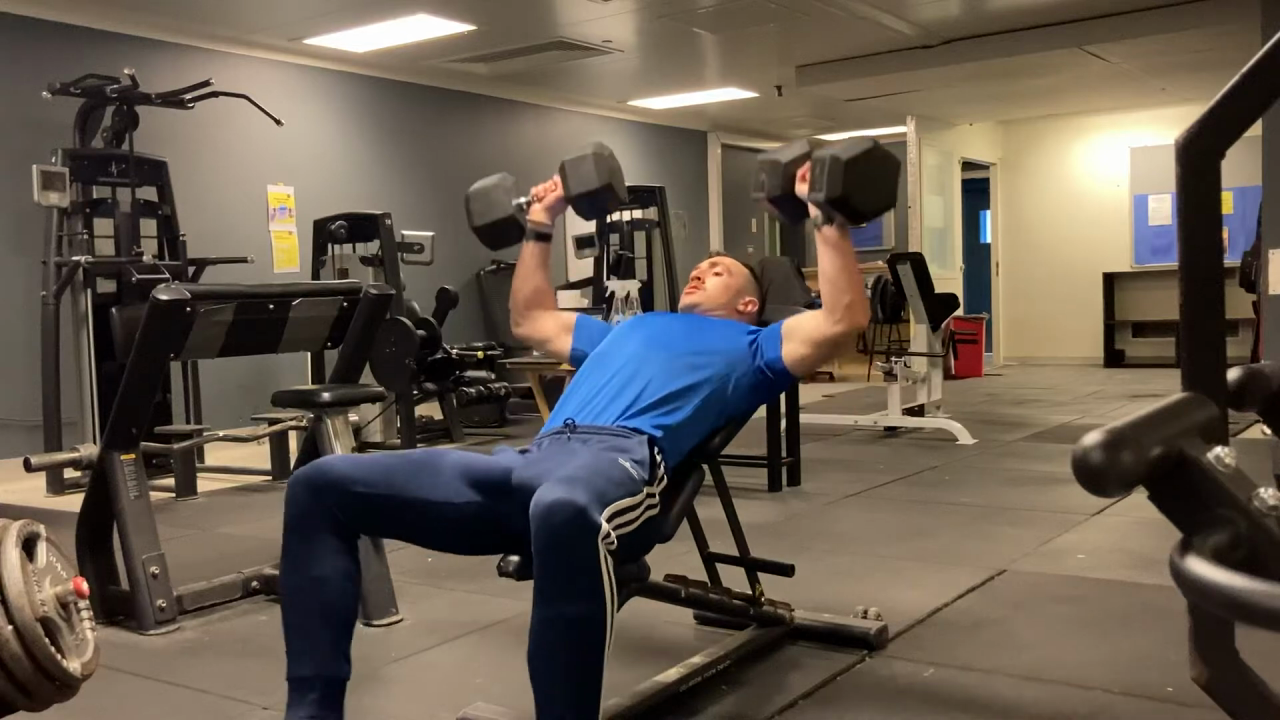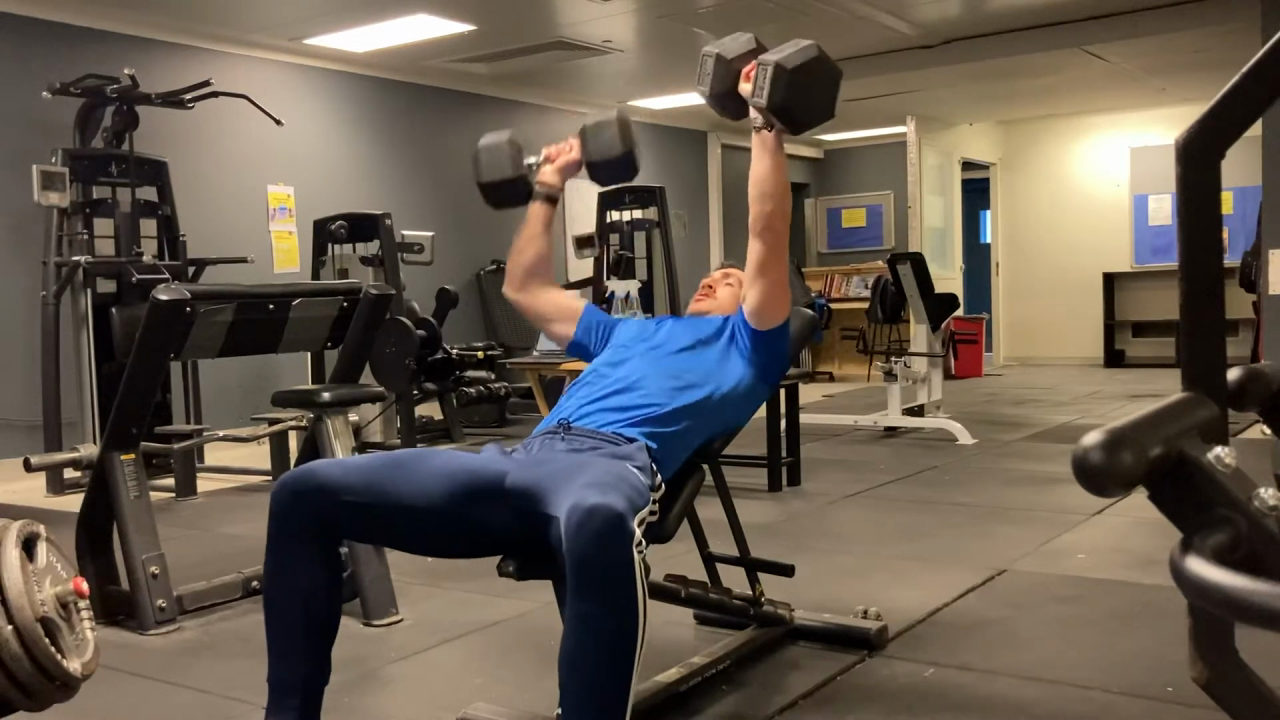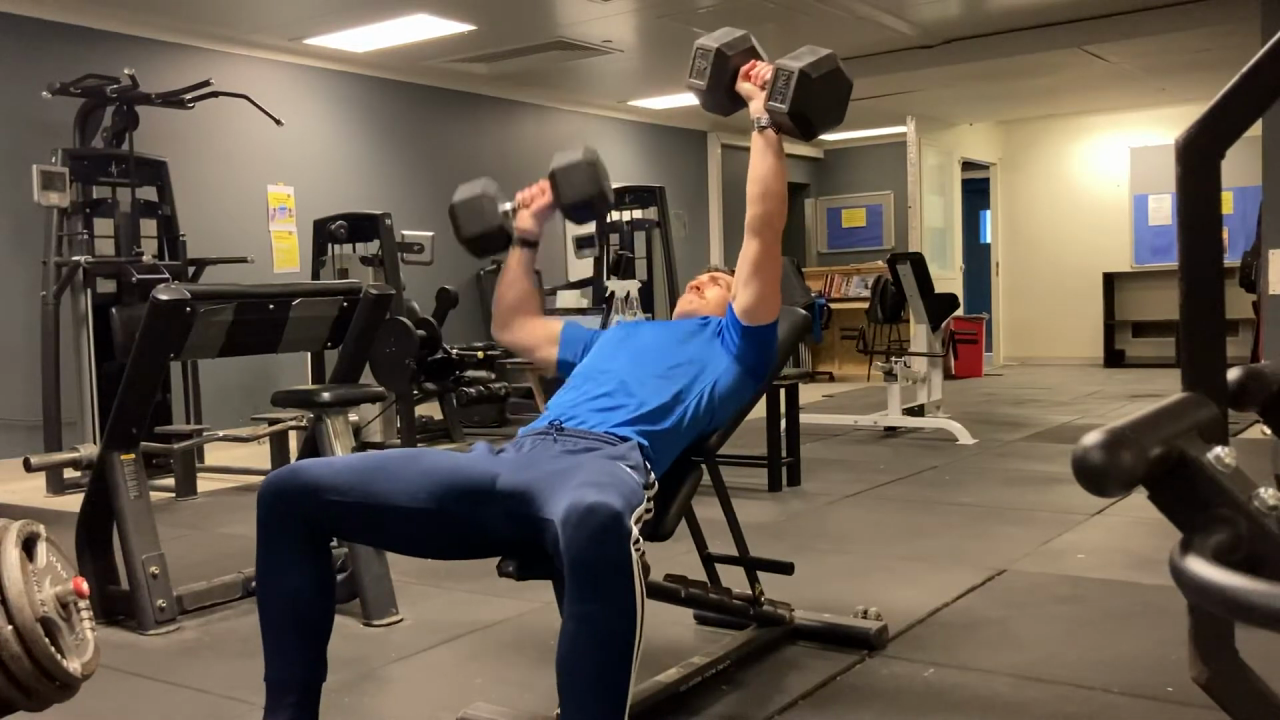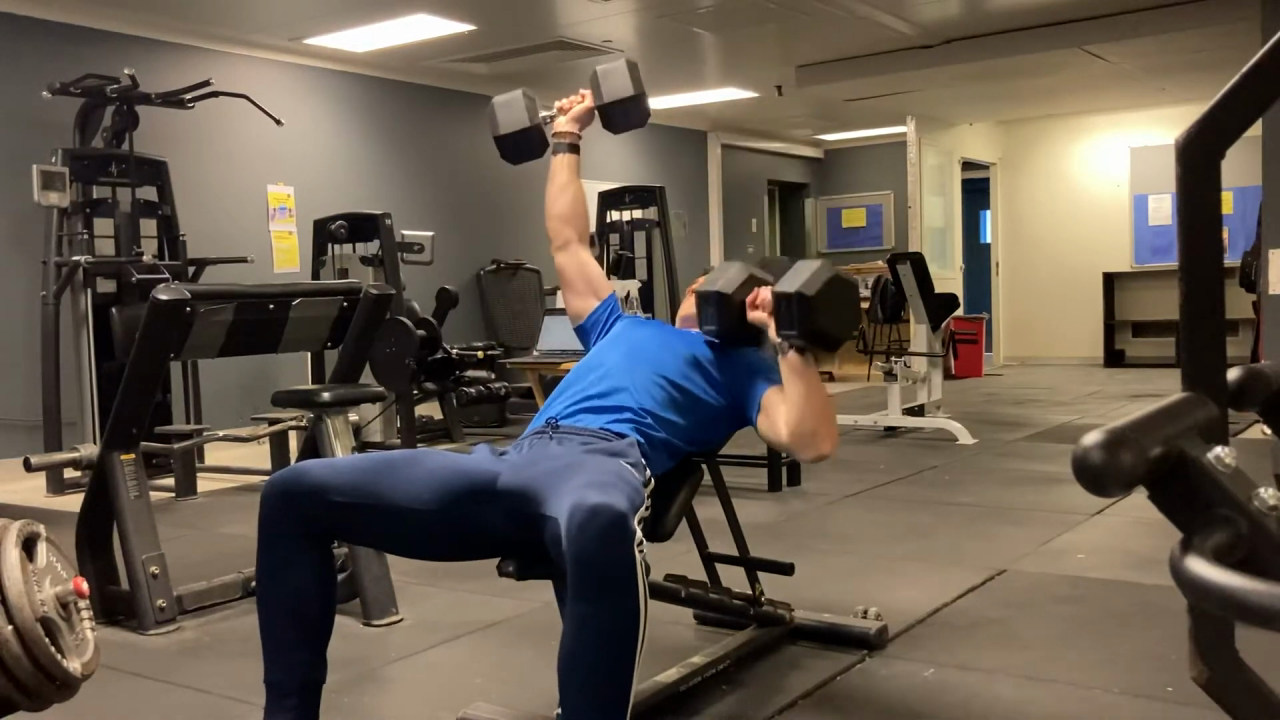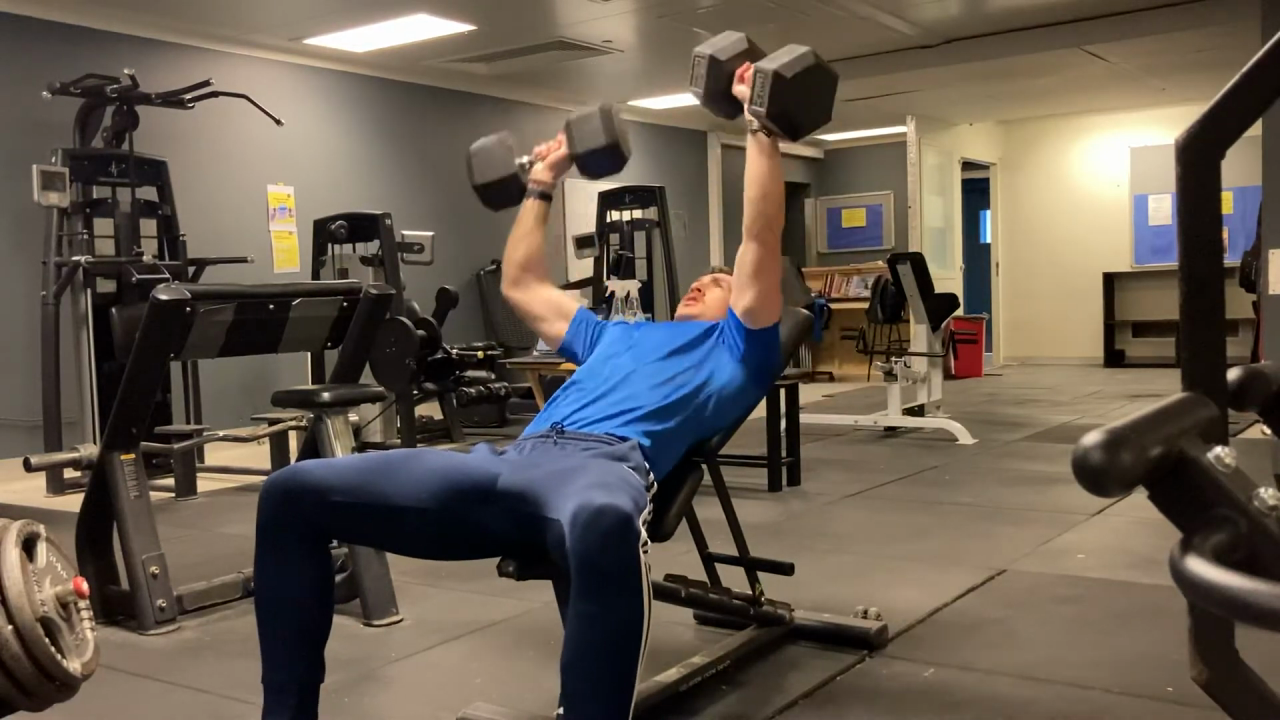
dt=1s
person 1, frame 1
left shoulder: (748, 348)
right shoulder: (625, 330)
left elbow: (843, 320)
right elbow: (529, 321)
left wrist: (825, 214)
right wrist: (539, 226)
left hip: (622, 460)
right hip: (527, 461)
left knee: (562, 513)
right knee: (322, 486)
person 1, frame 2
left shoulder: (745, 347)
right shoulder: (629, 333)
left elbow: (767, 238)
right elbow: (524, 288)
left wrist: (765, 122)
right wrist: (548, 187)
left hip: (617, 462)
right hip: (520, 459)
left knee: (597, 521)
right knee: (306, 492)
person 1, frame 3
left shoulder: (733, 344)
right shoulder: (617, 336)
left elbow: (762, 235)
right elbow: (512, 329)
left wrist: (764, 119)
right wrist: (527, 234)
left hip: (609, 460)
right hip: (512, 458)
left knee: (594, 521)
right knee: (291, 492)
person 1, frame 4
left shoulder: (742, 366)
right shoulder: (622, 329)
left elbow: (813, 440)
right elbow: (568, 243)
left wrist: (786, 337)
right wrist: (567, 137)
left hip: (605, 458)
right hip: (512, 459)
left knee: (598, 523)
right knee: (295, 493)
person 1, frame 5
left shoulder: (735, 351)
right shoulder: (617, 336)
left elbow: (760, 243)
right elbow: (521, 284)
left wrist: (759, 125)
right wrist: (541, 183)
left hip: (607, 462)
right hip: (512, 462)
left knee: (603, 523)
right knee: (293, 493)
